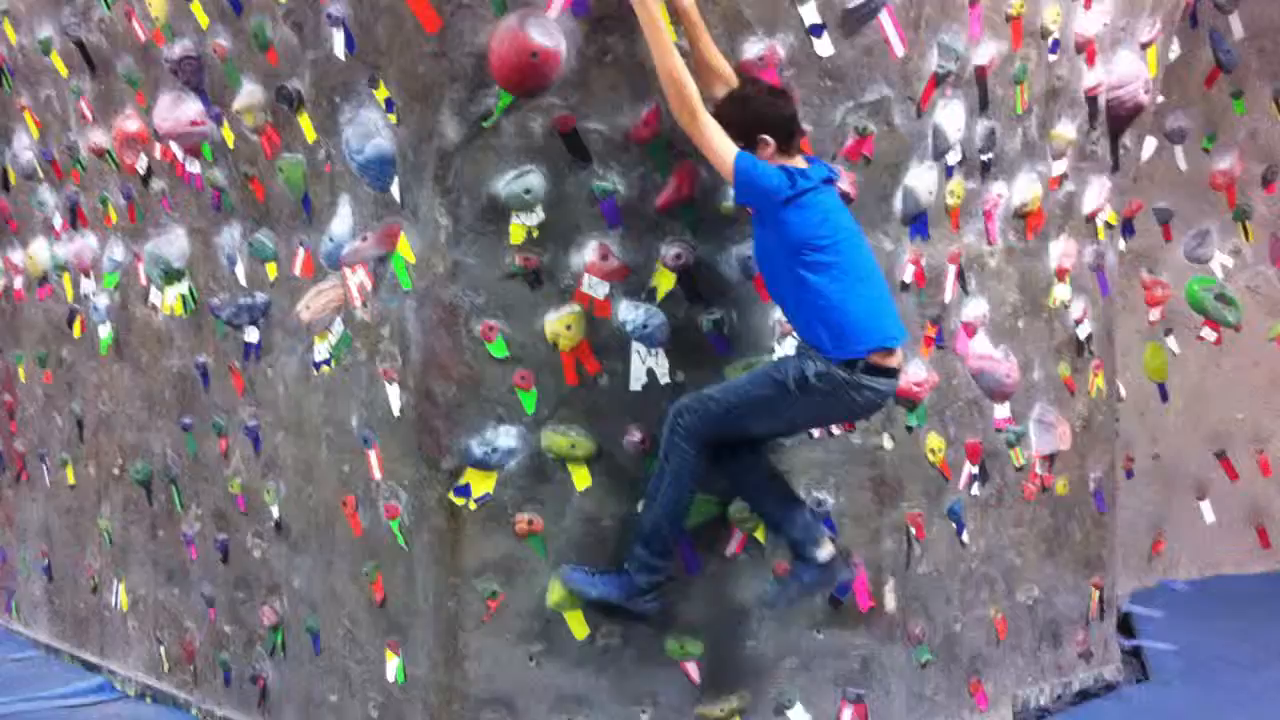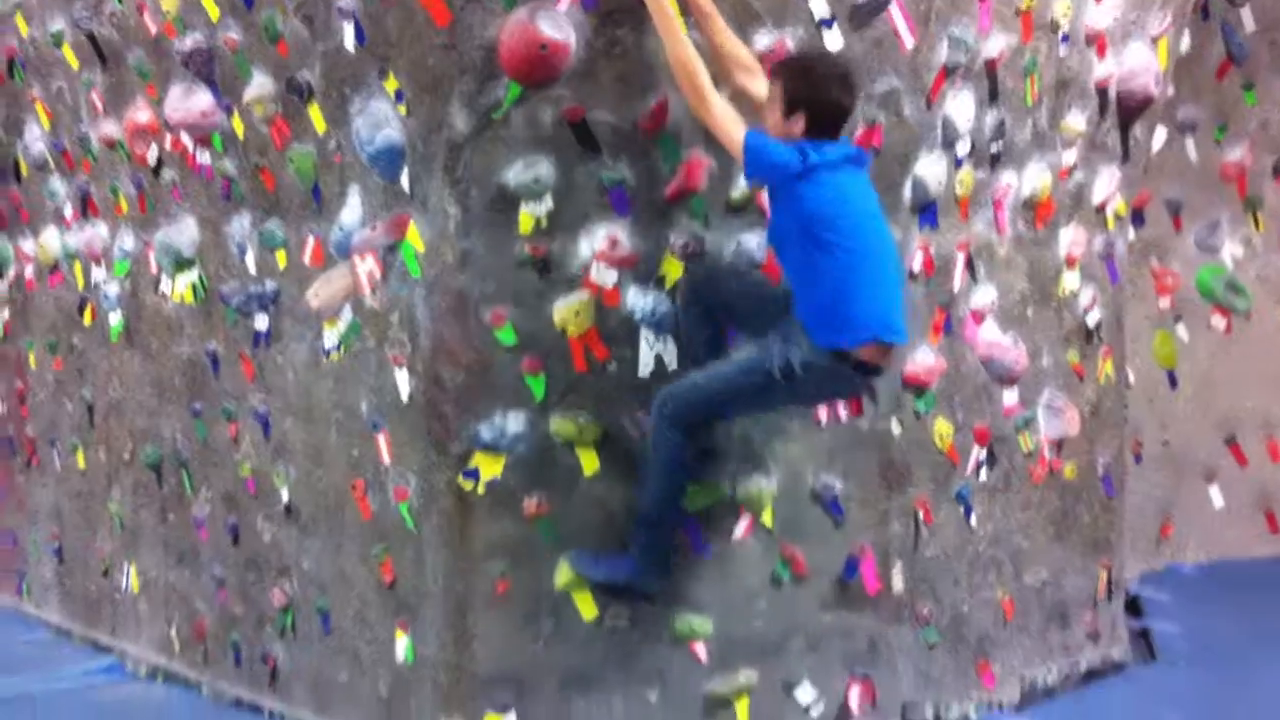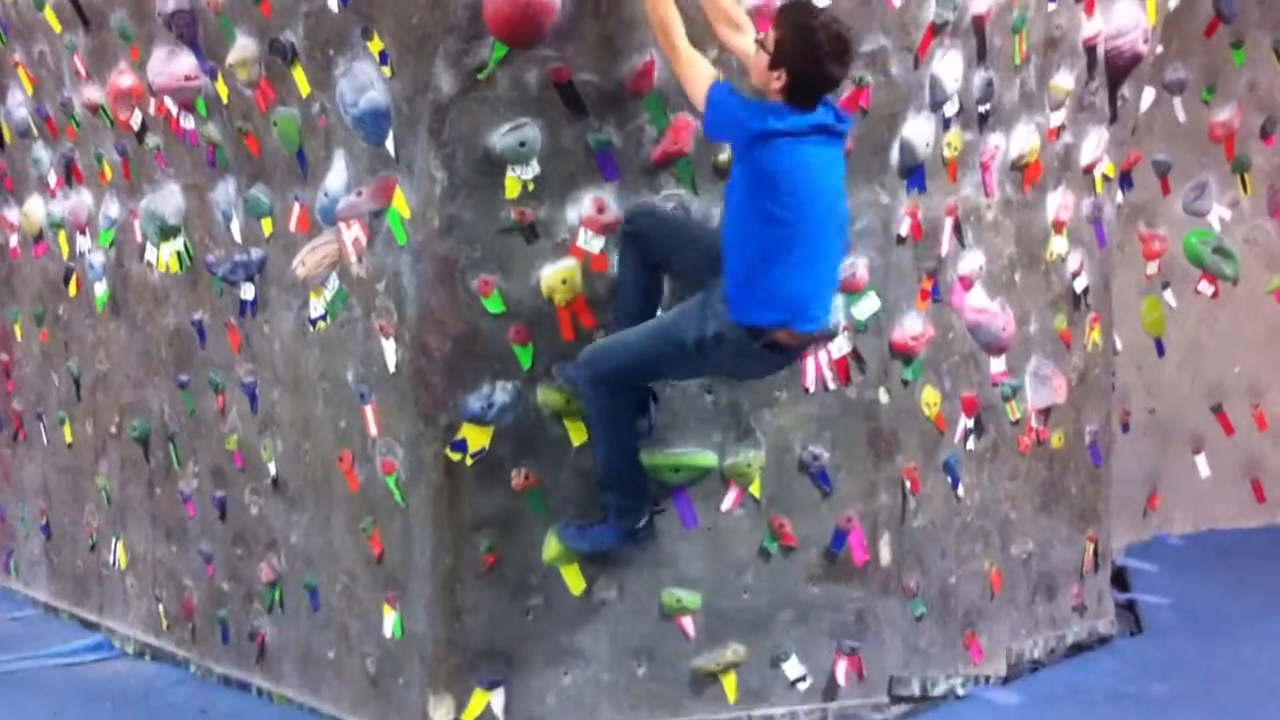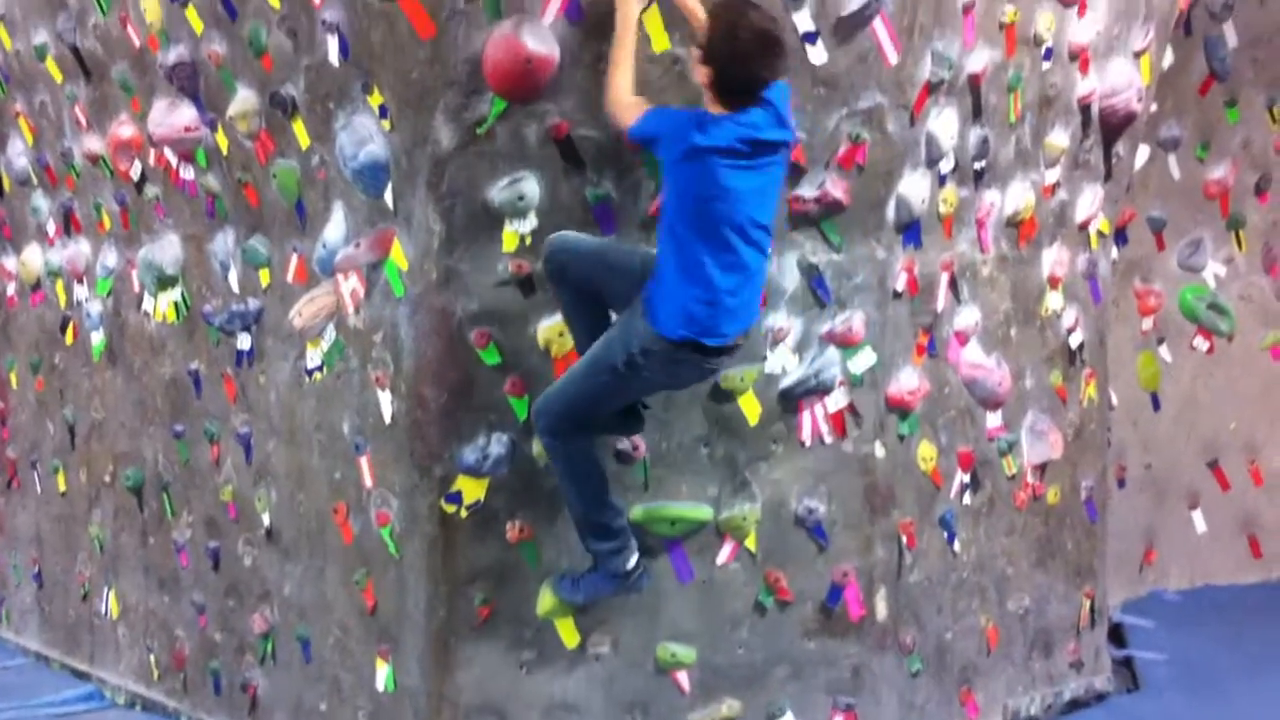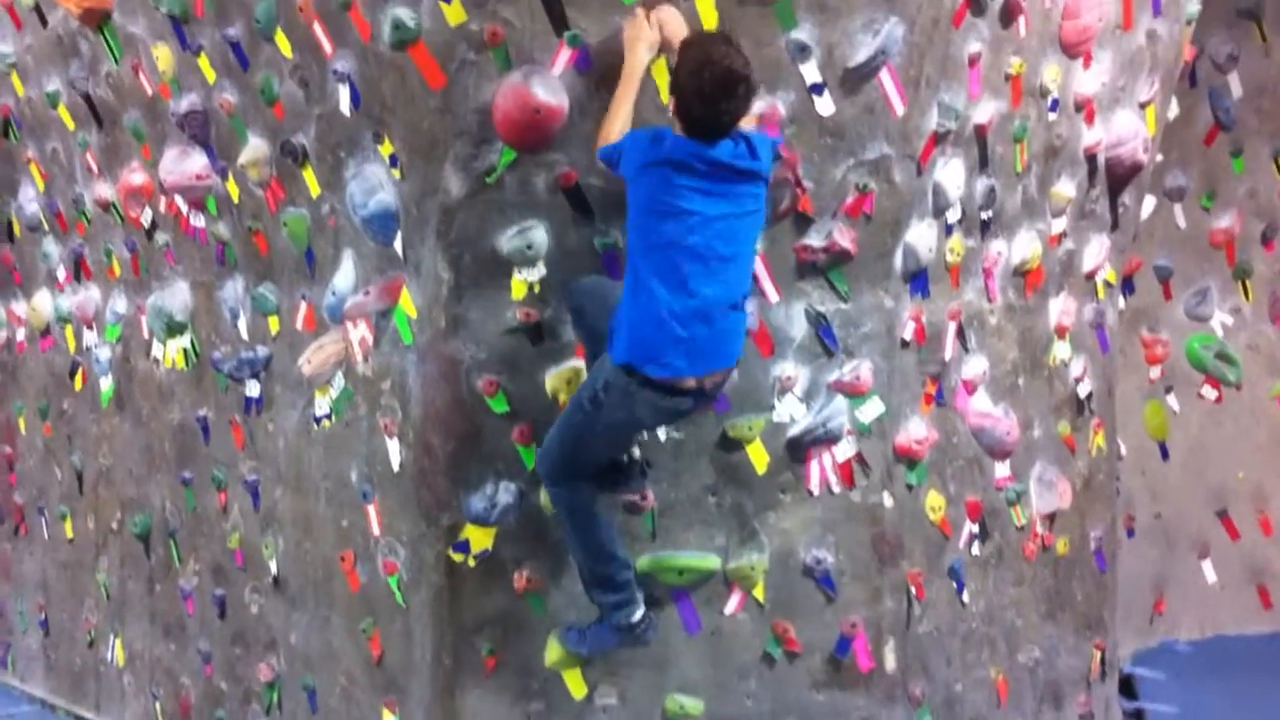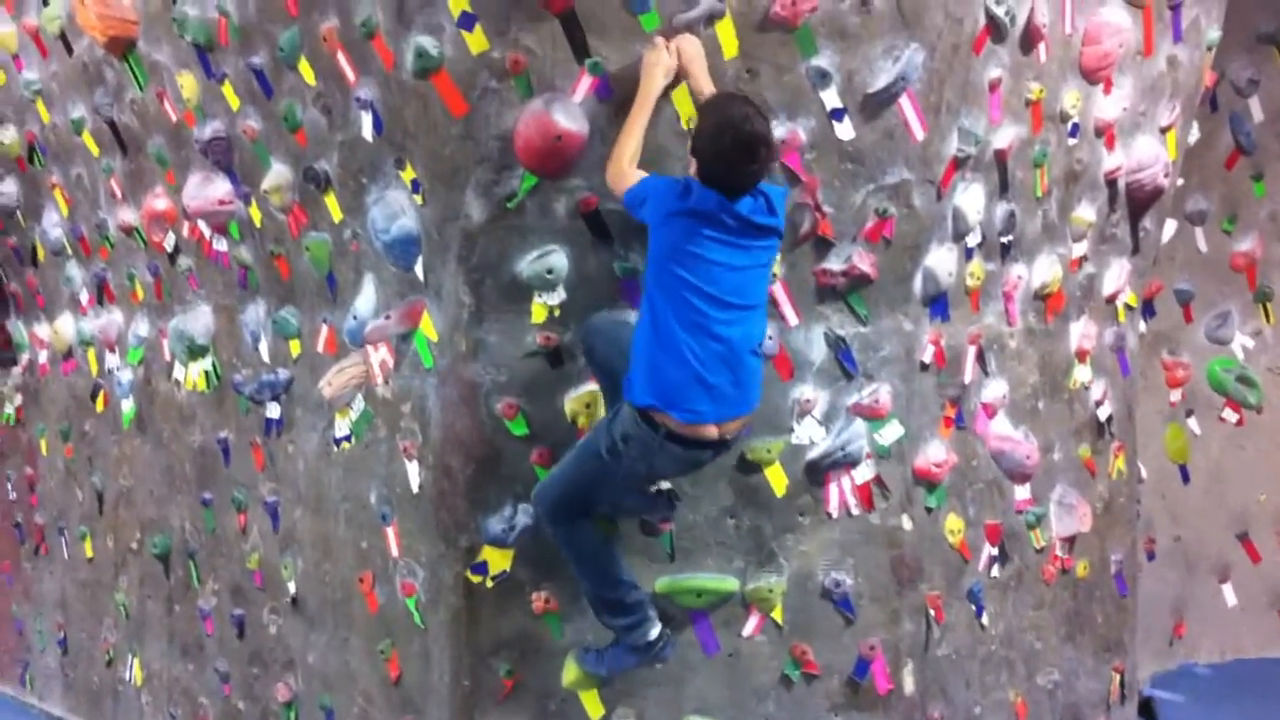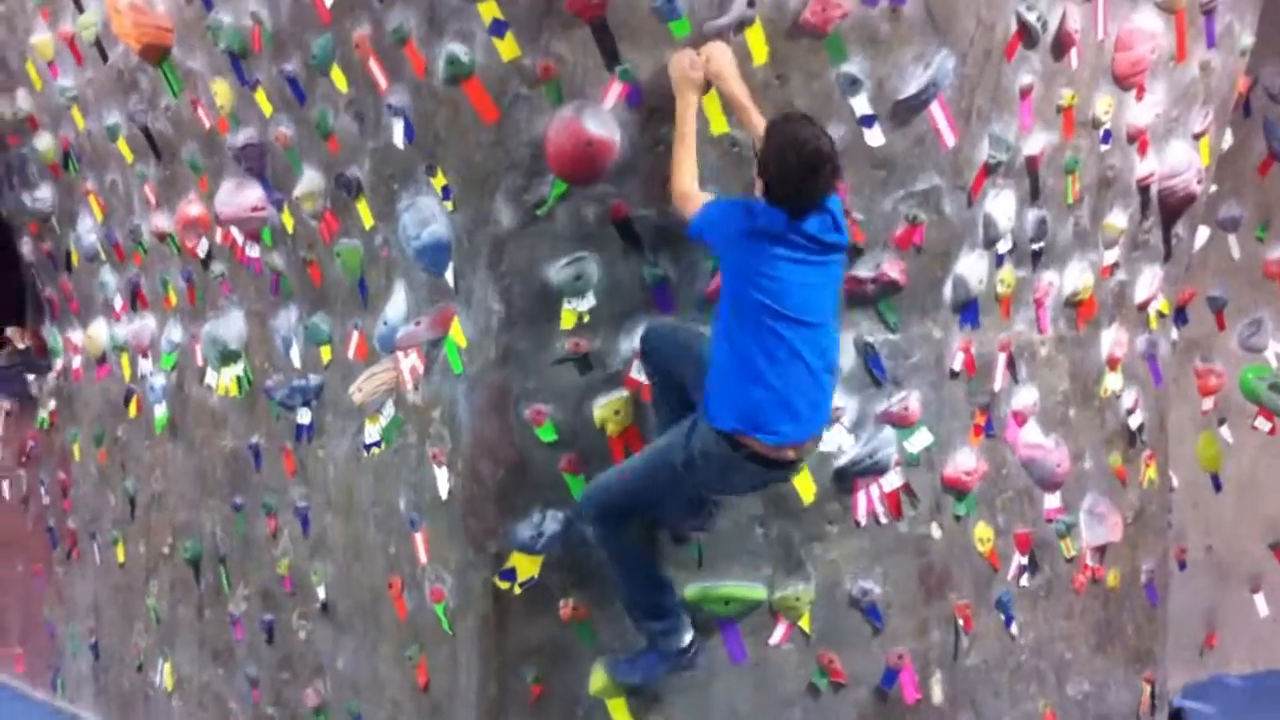
dt=0.3s
person 1, frame 1
left shoulder: (777, 189)
right shoulder: (802, 174)
left elbow: (692, 116)
right elbow: (725, 90)
left hip: (850, 373)
right hip: (858, 365)
left knee: (689, 422)
right knee: (720, 434)
left ankle: (639, 581)
right ankle: (816, 550)
person 1, frame 2
left shoulder: (796, 167)
right shoulder: (835, 157)
left elbow: (705, 101)
right elbow: (748, 73)
left hip: (837, 357)
right hip: (832, 333)
left knee: (675, 410)
right knee: (701, 283)
left ankle: (647, 559)
right ankle: (694, 443)
person 1, frame 3
left shoulder: (759, 126)
right shoulder: (826, 117)
left elbow: (677, 48)
left hip: (752, 333)
right hip: (775, 300)
left knee: (594, 371)
right knee: (641, 222)
left ankle: (630, 518)
right ankle: (629, 378)
person 1, frame 4
left shoulder: (691, 136)
right shoulder: (775, 114)
left elbow: (619, 100)
right elbow: (734, 57)
left hip: (677, 336)
right hip: (711, 309)
left knee: (554, 419)
right knee: (563, 253)
left ankle: (617, 561)
right ankle: (613, 398)
person 1, frame 5
left shoulder: (652, 156)
right shoulder: (755, 158)
left elbow: (608, 139)
right elbow: (731, 115)
left wrist: (637, 57)
left hip: (648, 379)
right hip: (716, 376)
left knee: (559, 470)
right knee: (586, 293)
left ankle: (625, 613)
right ankle: (618, 462)
person 1, frame 6
left shoulder: (675, 204)
right shoulder: (769, 207)
left elbow: (617, 170)
right elbow: (740, 153)
left wrist: (652, 83)
right wrist: (699, 76)
left hip: (665, 427)
right hip: (731, 423)
left knee: (555, 505)
right knee: (600, 332)
left ankle: (638, 631)
right ankle: (642, 489)
person 1, frame 7
left shoulder: (747, 226)
right shoulder: (832, 223)
left elbow: (683, 192)
right elbow: (791, 166)
left wrist: (688, 97)
right wrist: (734, 85)
left hip: (741, 444)
right hip: (796, 434)
left knee: (599, 506)
right knee: (661, 338)
left ankle: (671, 638)
right ankle: (683, 498)
